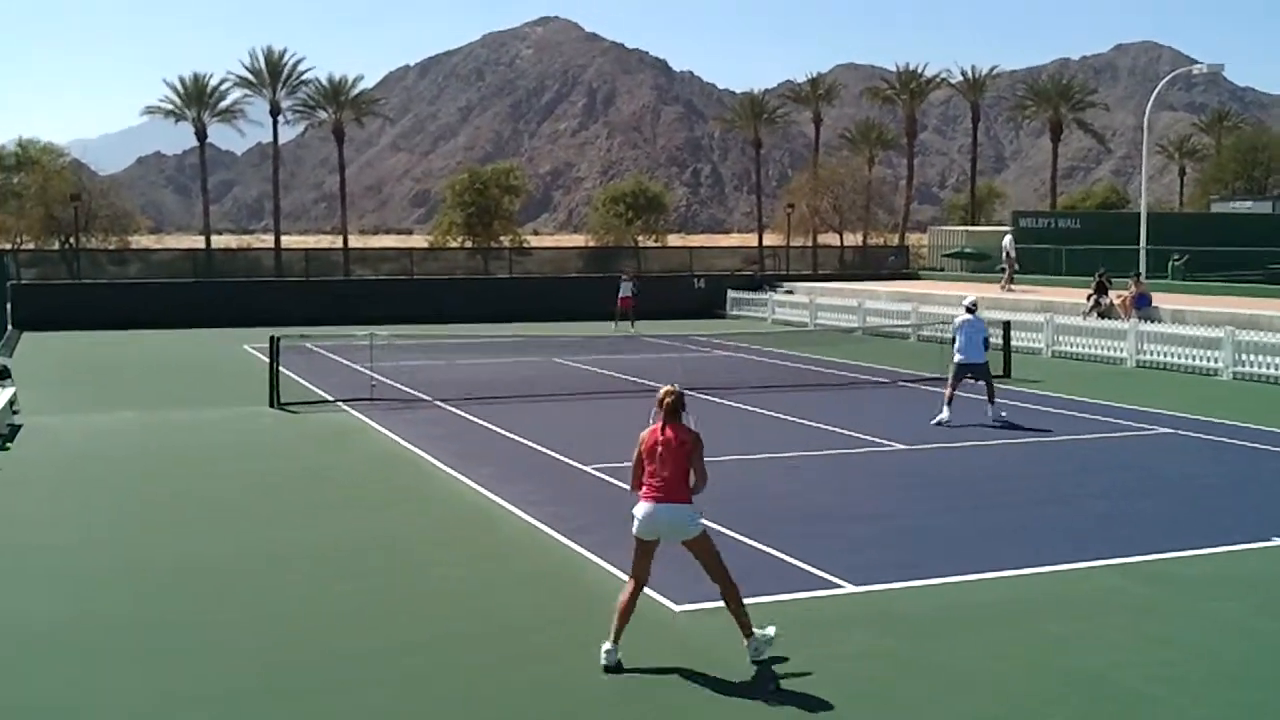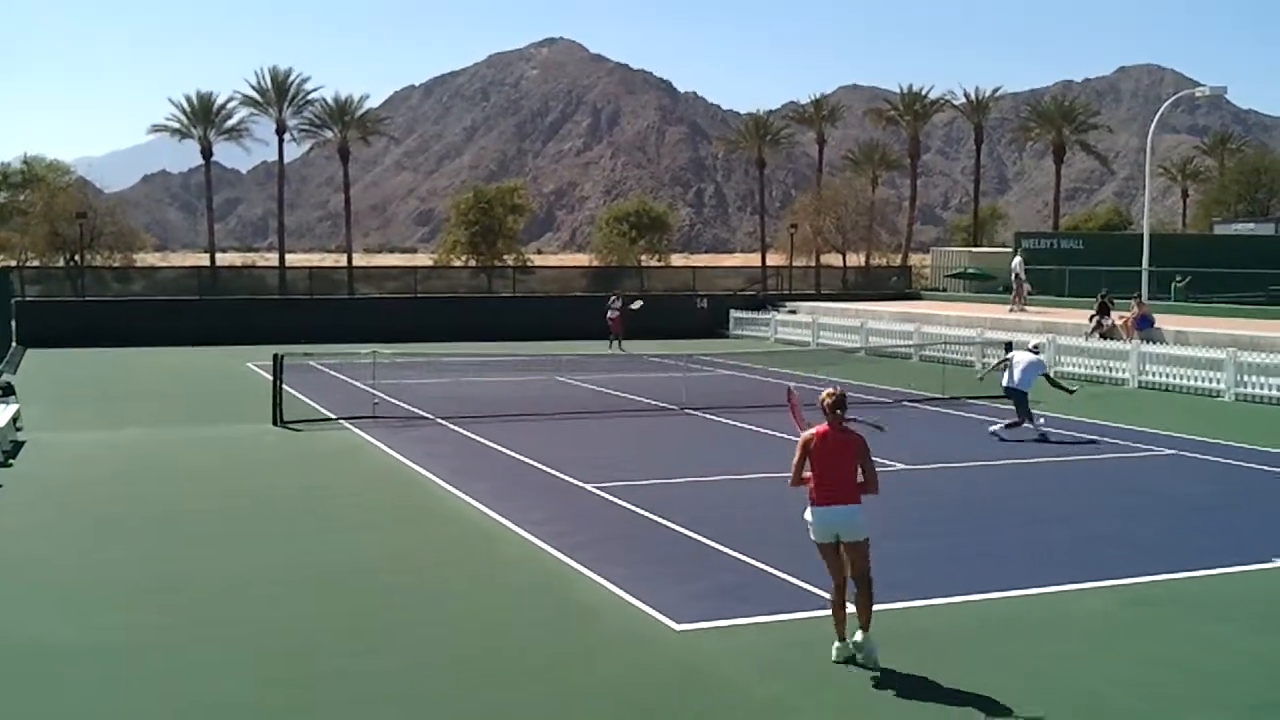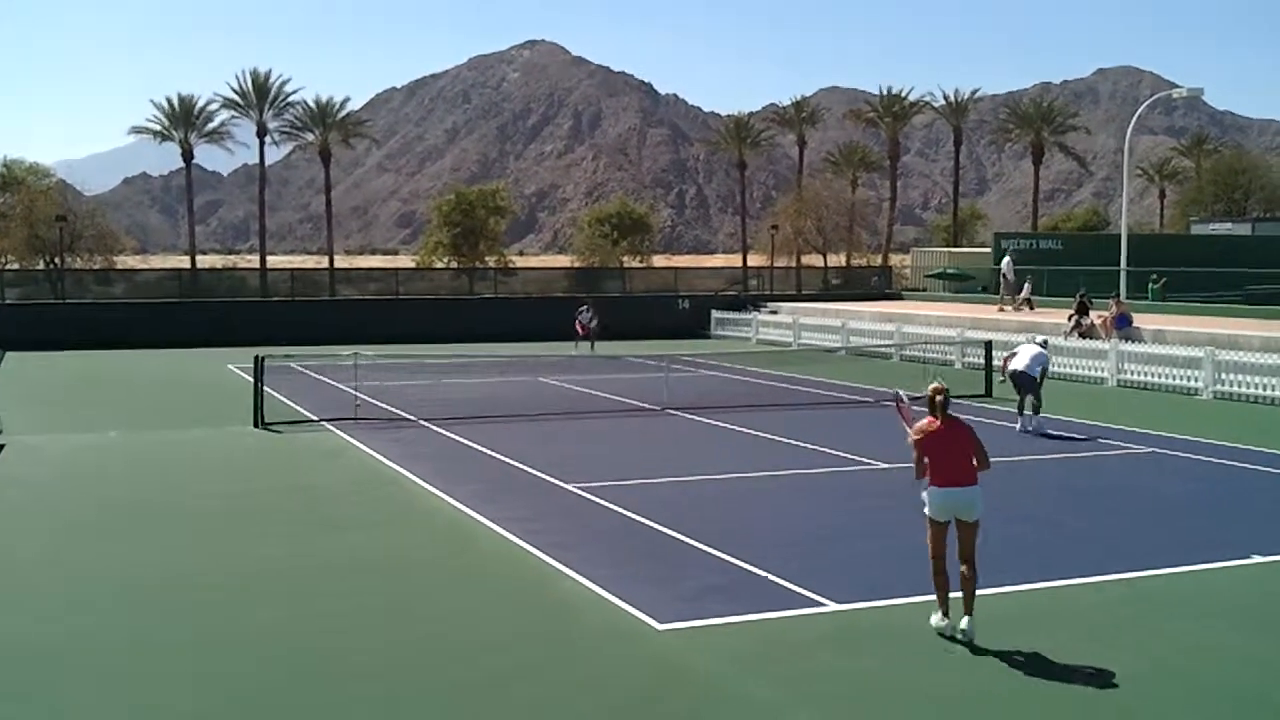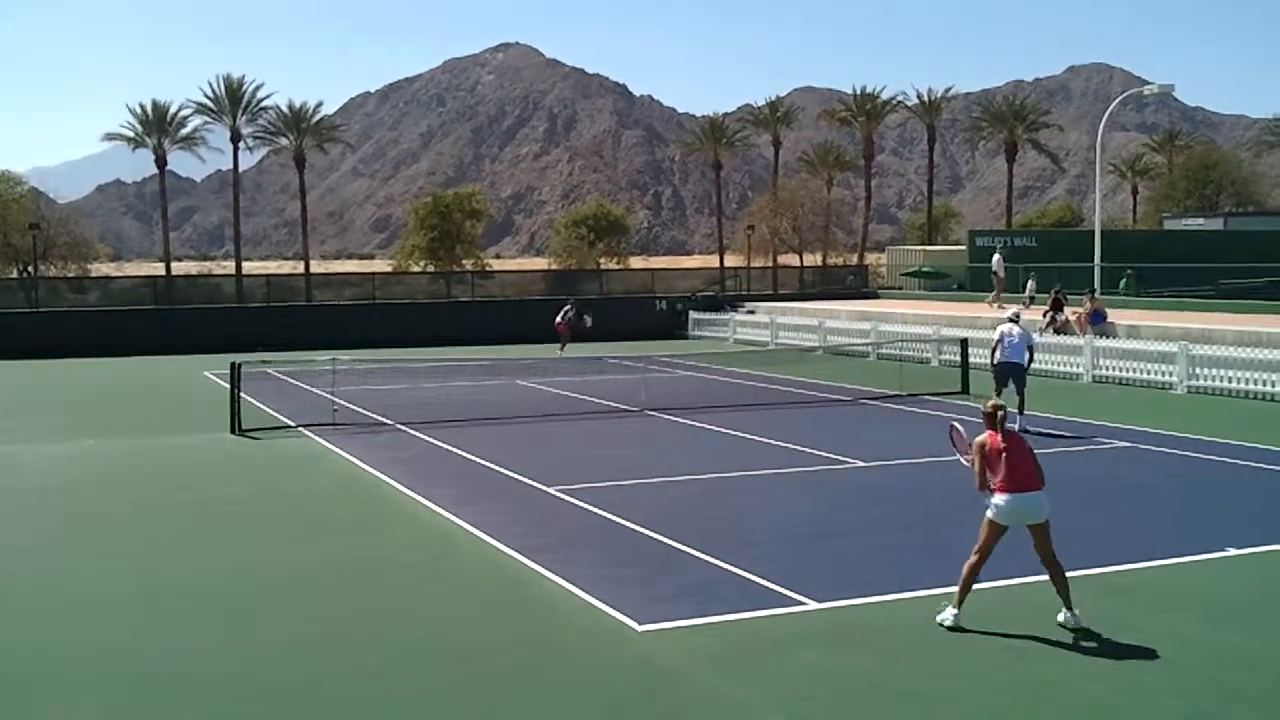
dt=0.5s
person 1, frame 1
left shoulder: (645, 436)
right shoulder: (691, 437)
left elbow: (634, 485)
right elbow: (700, 480)
right wrist: (686, 492)
left hip: (647, 510)
right hip: (682, 514)
left knee: (636, 584)
right knee: (723, 578)
left ankle: (611, 647)
right ankle: (751, 639)
person 1, frame 2
left shoulder: (809, 437)
right shoulder: (857, 439)
left elbow: (795, 480)
right elbow: (872, 487)
left hip: (820, 514)
right hip: (850, 513)
left knee: (839, 581)
right knee: (862, 581)
left ankle: (841, 643)
right ankle: (862, 635)
person 1, frame 3
left shoulder: (921, 429)
right shoulder: (964, 426)
left elbow: (919, 473)
right elbow: (984, 463)
left hip: (940, 494)
right hip: (969, 492)
left knee: (938, 558)
right knee: (967, 559)
left ankle: (944, 617)
right ankle: (967, 619)
person 1, frame 4
left shoulder: (981, 442)
right shoulder: (1019, 439)
left elbow: (982, 483)
right elbow: (1040, 478)
left hip: (1006, 500)
right hip: (1036, 498)
left knee: (979, 555)
right knee: (1048, 558)
left ankle: (953, 611)
right ankle: (1069, 613)
